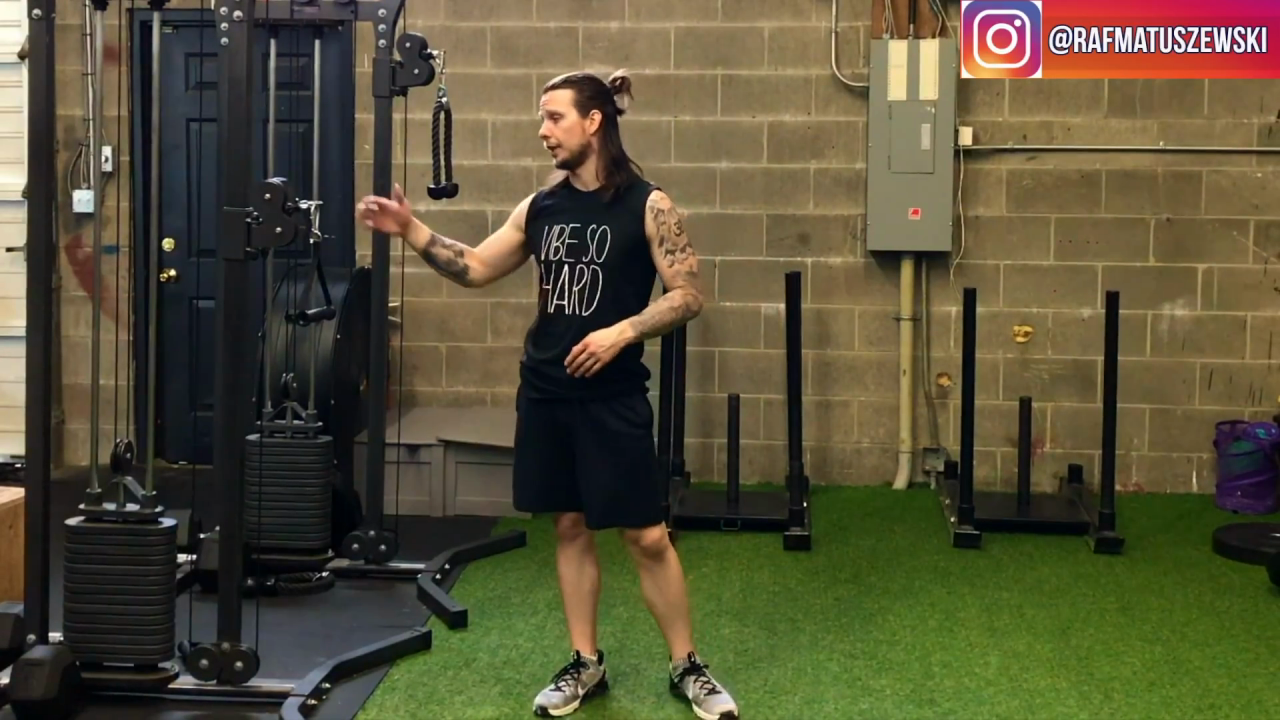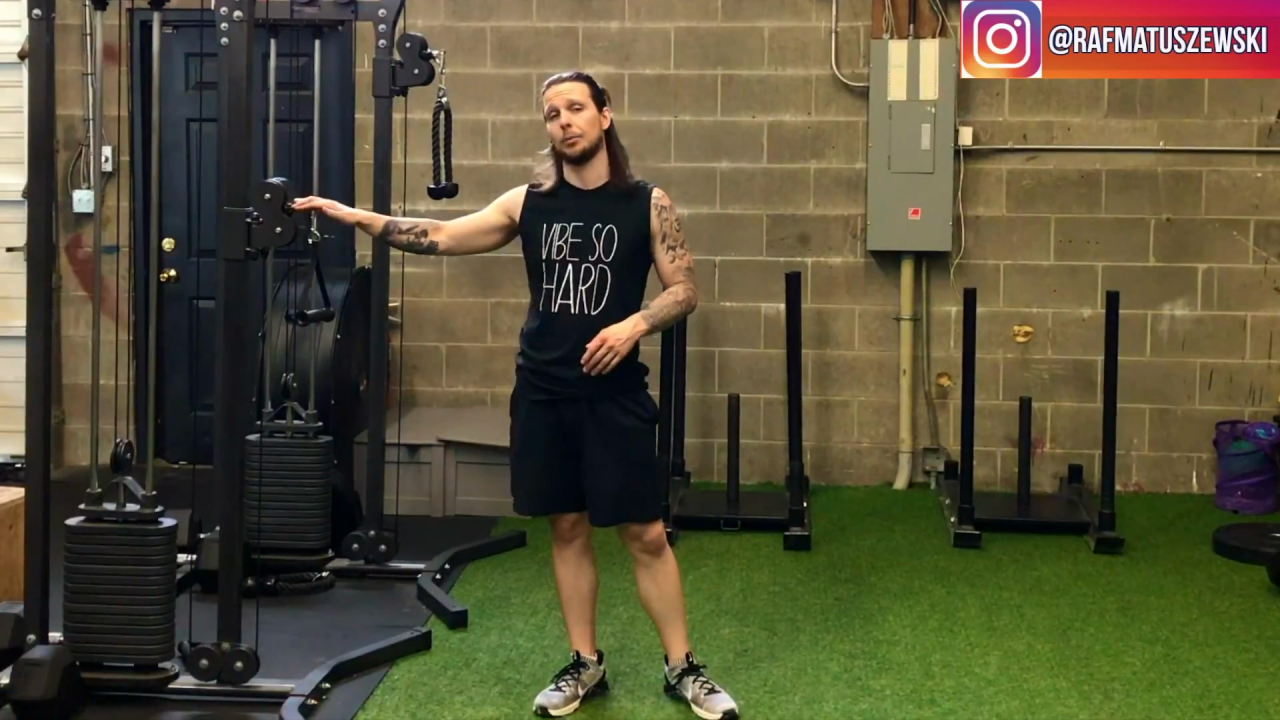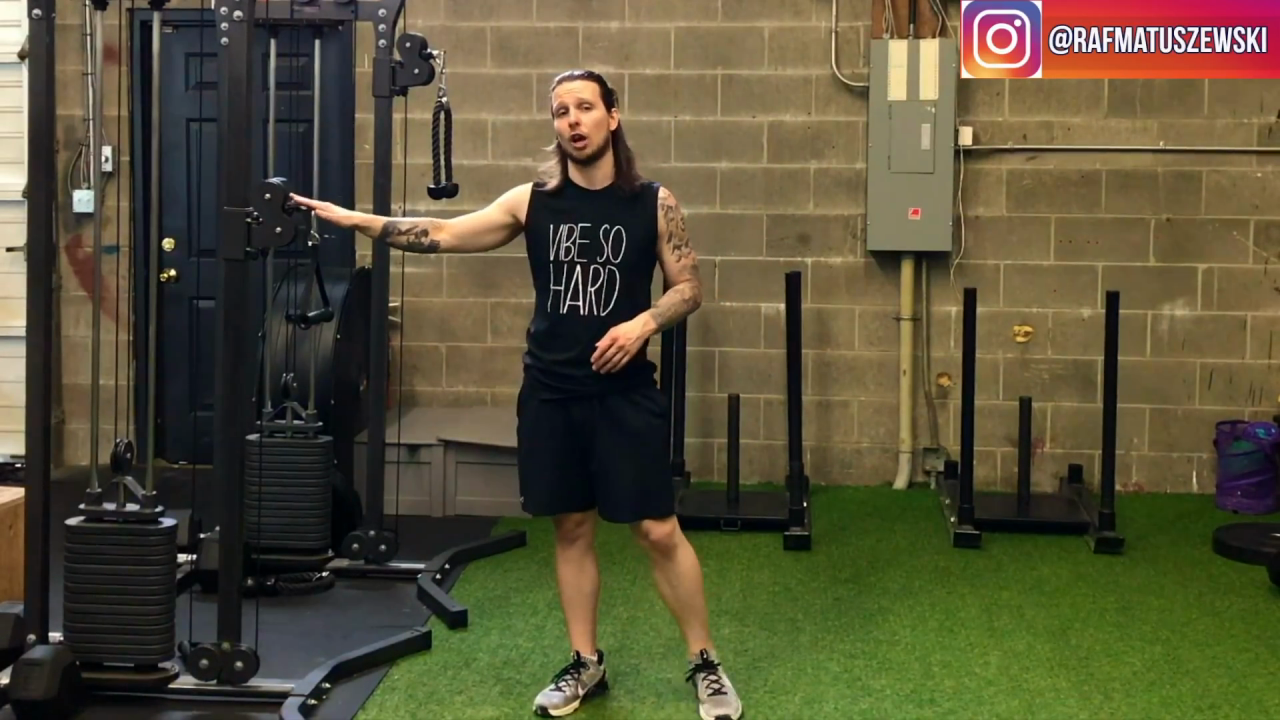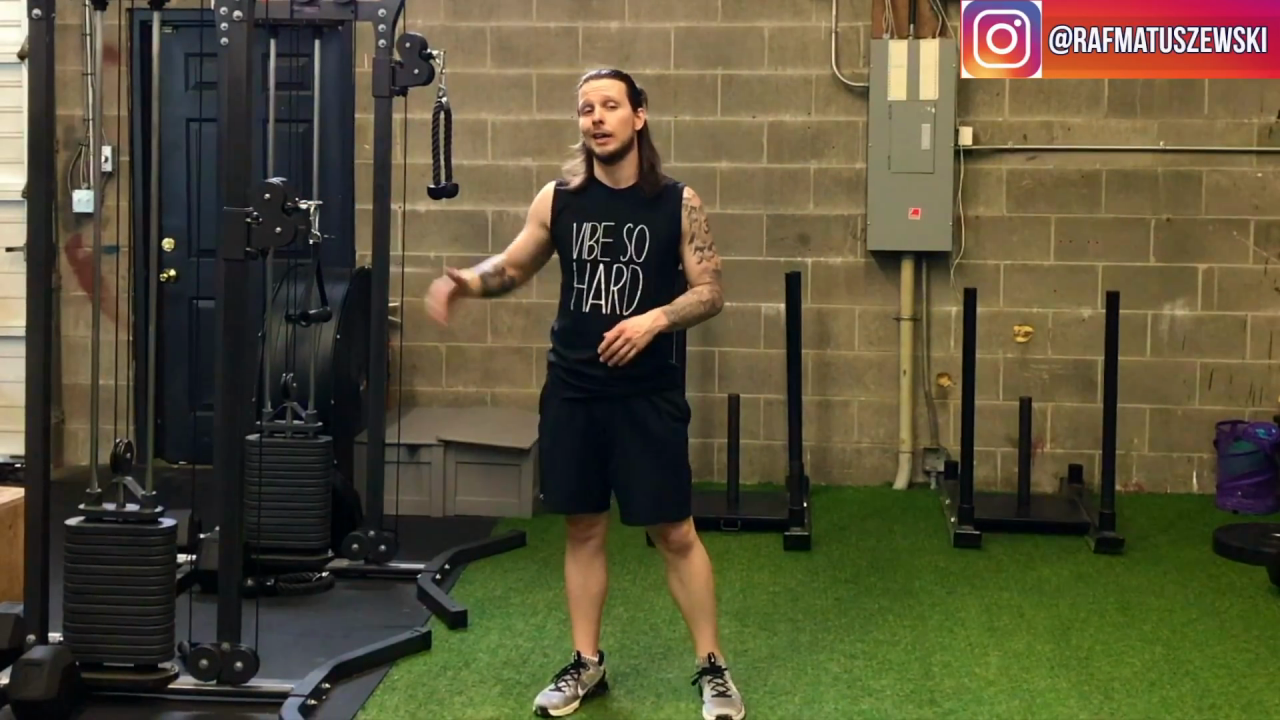
dt=0.4s
person 1, frame 1
left shoulder: (650, 206)
right shoulder: (540, 206)
left elbow: (689, 295)
right elbow: (475, 266)
left wrist: (622, 330)
right wrist: (413, 231)
left hip: (613, 396)
right hip: (544, 392)
left knee: (646, 535)
right knee: (570, 527)
left ankle: (686, 666)
right ankle: (585, 663)
person 1, frame 2
left shoulder: (648, 203)
right shoulder: (527, 202)
left elbow: (685, 289)
right elbow: (440, 237)
left wrist: (635, 324)
right wrist: (358, 216)
left hip: (615, 394)
right hip: (542, 392)
left knee: (645, 532)
right knee: (567, 528)
left ankle: (682, 666)
right ankle: (585, 663)
person 1, frame 3
left shoulder: (654, 202)
right shoulder: (532, 200)
left elbow: (689, 286)
right elbow: (444, 234)
left wrist: (646, 321)
right wrist: (357, 219)
left hip: (624, 392)
right hip: (550, 392)
left knee: (659, 530)
right knee: (571, 527)
left ankle: (706, 662)
right ankle: (585, 663)
person 1, frame 4
left shoulder: (679, 203)
right shoulder: (557, 199)
left elbow: (709, 292)
right elbow: (511, 268)
left wrist: (655, 319)
right wrist: (461, 280)
left hip: (648, 395)
right hip: (573, 392)
left knee: (672, 531)
right knee: (583, 527)
left ankle: (712, 666)
right ankle: (587, 663)
